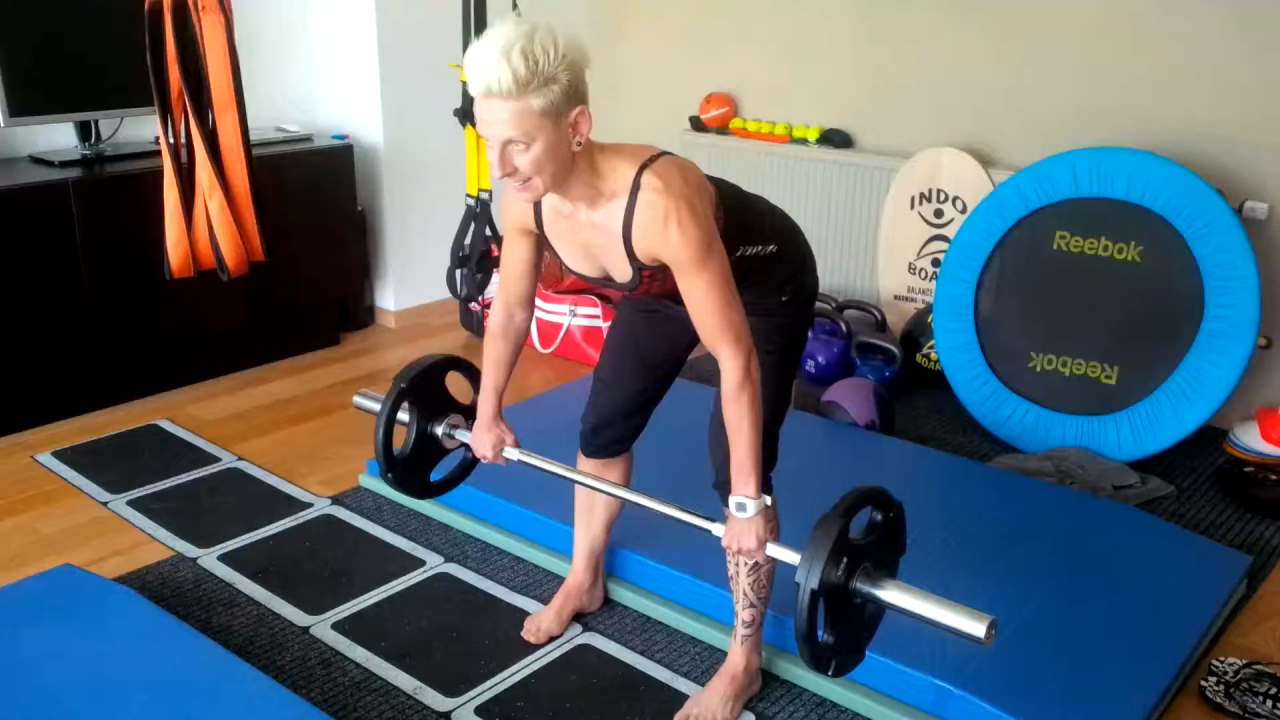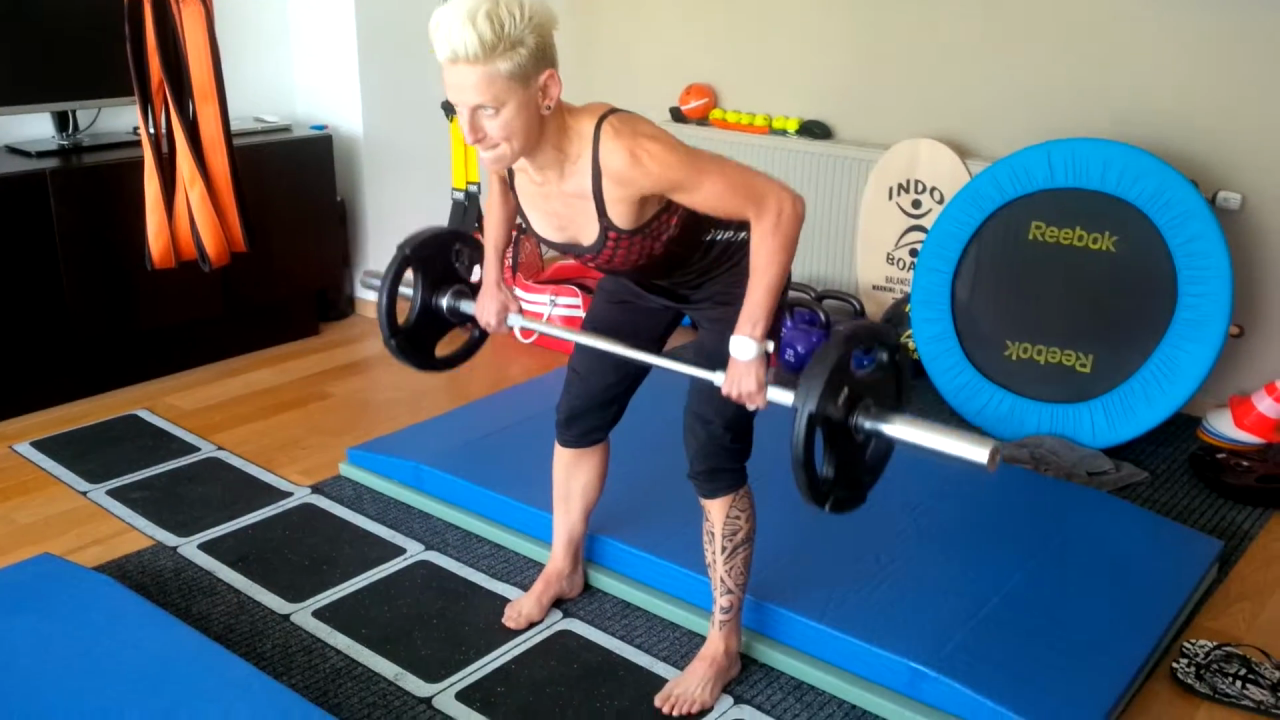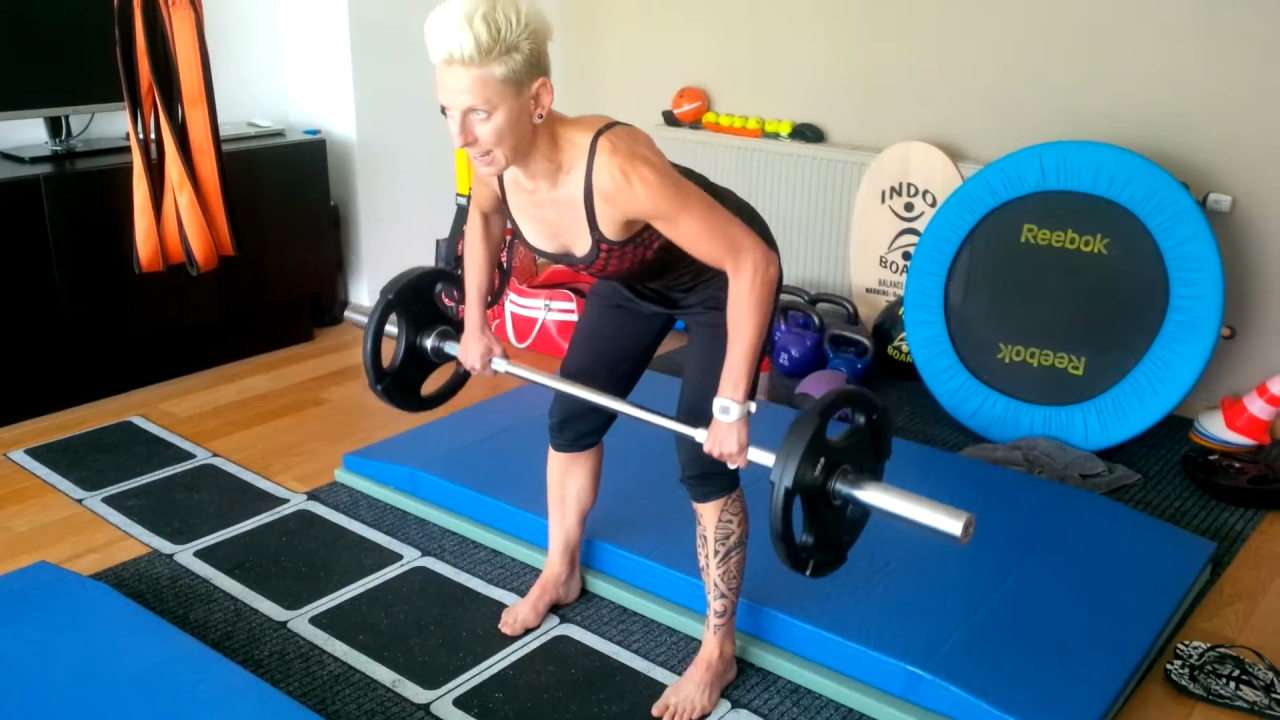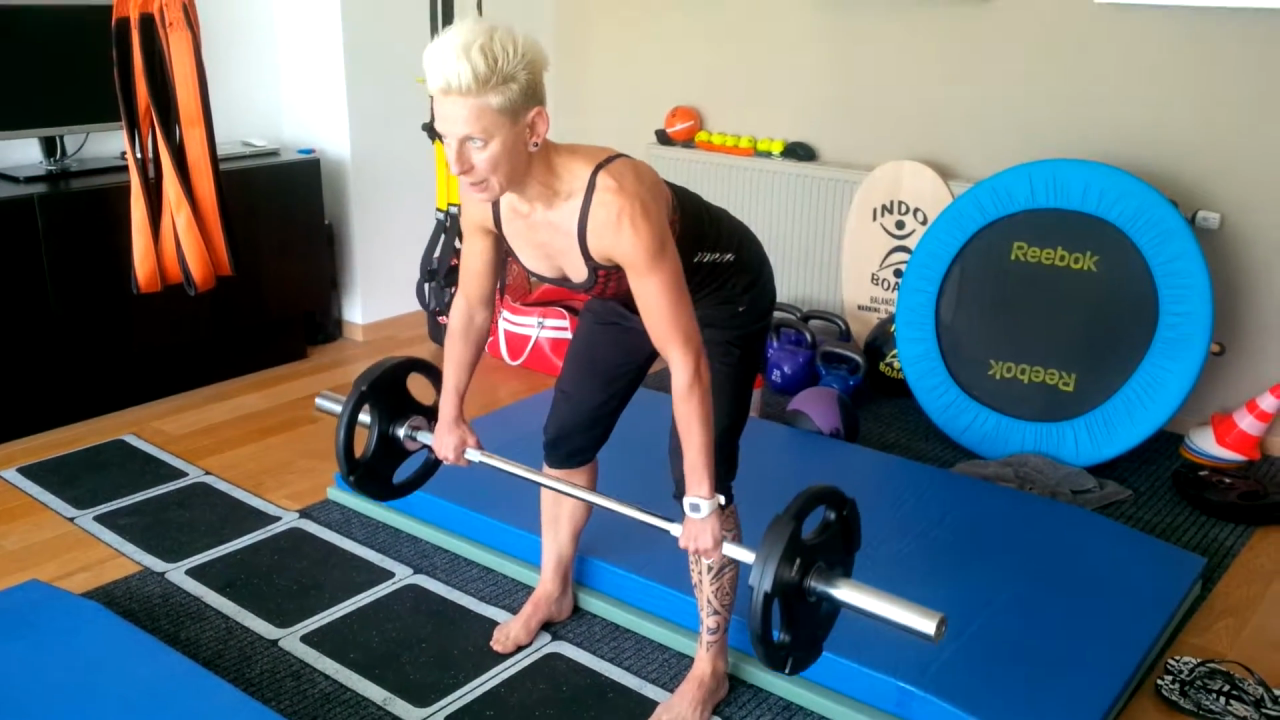
dt=0.7s
person 1, frame 1
left shoulder: (659, 203)
right shoulder: (526, 199)
left elbow: (736, 360)
right elbow: (510, 309)
left wrist: (746, 502)
right wrist: (487, 412)
left hip: (766, 282)
right hip: (664, 284)
left knee: (735, 465)
right knee: (601, 427)
left ankle: (743, 662)
right ankle: (584, 582)
person 1, frame 2
left shoulder: (622, 150)
right shoulder: (504, 148)
left elbow: (778, 209)
left wrist: (748, 343)
right wrist: (492, 277)
left hip: (727, 270)
right hip: (639, 273)
left knee: (711, 450)
right knee: (578, 414)
left ankle: (723, 644)
right ankle: (564, 567)
person 1, frame 3
left shoulder: (617, 167)
right shoulder: (496, 161)
left elbow: (753, 263)
left wrist: (731, 406)
right wrist: (475, 320)
left hip: (719, 274)
right hip: (635, 273)
left knee: (706, 455)
right knee: (572, 416)
left ankle: (718, 649)
right ankle: (561, 574)
person 1, frame 4
left shoulder: (615, 205)
right shoulder: (485, 197)
left elbow: (686, 363)
right elbow: (471, 308)
left wrist: (700, 503)
right wrist: (449, 415)
left hip: (722, 292)
right hip: (626, 290)
left knee: (697, 476)
right knee: (566, 435)
right ankle: (553, 591)
